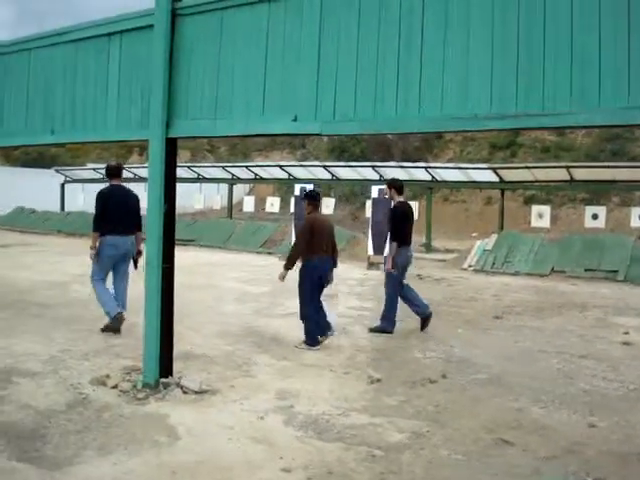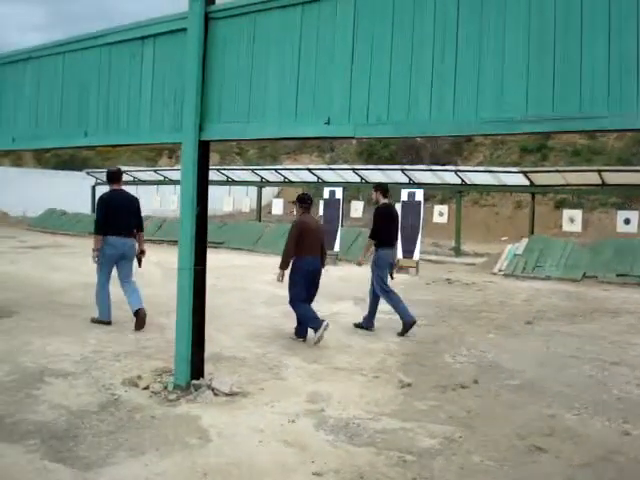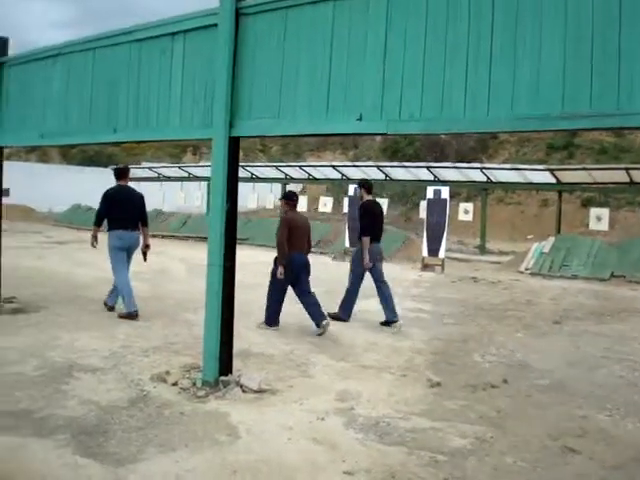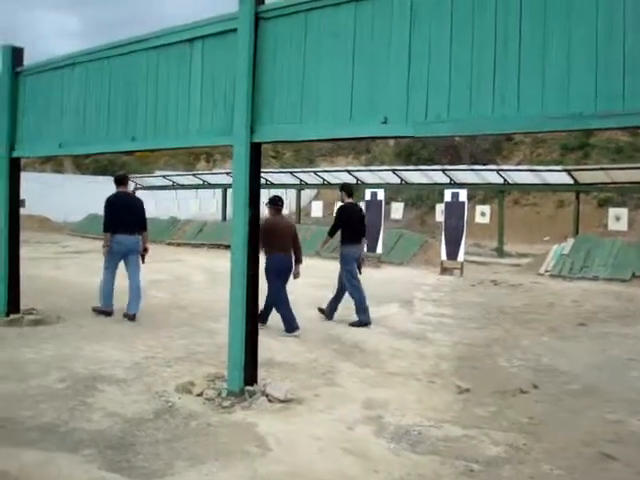
dt=0.5s
person 1, frame 1
left shoulder: (104, 194)
right shoulder: (132, 196)
left elbow: (97, 222)
right elbow: (138, 224)
left wrist: (94, 246)
right wrist: (138, 246)
left hip: (109, 242)
right hip: (128, 242)
left knee: (97, 280)
right knee: (121, 283)
left ankle: (115, 313)
right ankle: (116, 321)
person 1, frame 2
left shoulder: (104, 198)
right shoulder: (133, 199)
left elbow: (99, 226)
right elbow: (139, 225)
left wrist: (96, 248)
right wrist: (141, 246)
left hip: (110, 243)
right hip: (128, 243)
left knee: (103, 281)
right knee: (127, 281)
left ankle: (104, 316)
right ankle: (138, 309)
person 1, frame 3
left shoulder: (110, 193)
right shoulder: (138, 195)
left elbow: (100, 216)
right elbow: (144, 220)
left wrist: (94, 234)
right wrist: (146, 241)
left hip: (117, 235)
right hip: (134, 236)
left knee: (121, 273)
right knee: (122, 271)
left ankle: (131, 309)
right ankle: (110, 301)
person 1, frame 4
left shoulder: (111, 200)
right shoulder: (137, 201)
left elbow: (107, 224)
right elbow: (143, 225)
left wrist: (105, 244)
right wrist: (145, 244)
left hip: (118, 240)
right hip: (134, 240)
left knee: (108, 274)
right knee: (134, 277)
left ankle: (106, 307)
right ankle: (132, 311)
person 2, frame 1
left shoulder: (396, 209)
right shoulder: (407, 207)
left elbow: (394, 236)
left wrist: (389, 259)
left hip: (398, 252)
right hip: (406, 251)
left knee: (391, 289)
right knee: (400, 286)
left ankle: (387, 324)
right ankle: (423, 311)
person 2, frame 2
left shoulder: (380, 210)
right shoulder: (393, 210)
left elbow: (374, 234)
left wrist: (364, 255)
left hip: (381, 253)
right hip: (390, 252)
left knee: (382, 289)
right knee: (376, 288)
left ankle: (407, 318)
right ankle: (368, 322)
person 2, frame 3
left shoulder: (364, 206)
right shoulder: (378, 206)
left elbow: (365, 232)
left wrist: (365, 255)
left hip: (366, 248)
right hip: (377, 247)
left knee: (354, 282)
right knee: (380, 282)
left ankle: (344, 314)
right ankle: (391, 317)
person 2, frame 4
left shoulder: (343, 209)
right shoulder: (359, 209)
left elbow: (333, 230)
right elbow: (363, 233)
left wrist: (321, 246)
right wrist: (361, 253)
left hip: (347, 249)
right hip: (357, 248)
left knee: (353, 284)
right knee: (343, 281)
left ankle: (364, 318)
right ankle: (329, 311)
person 3, frame 1
left shoulder: (309, 221)
right shoulder: (327, 222)
left elbow: (298, 247)
right elbow: (333, 247)
left wrist: (286, 268)
right wrist: (331, 269)
left hip: (311, 265)
right hip: (325, 264)
left knee: (308, 304)
right knee: (313, 300)
left ankle: (311, 342)
right ankle: (325, 329)
person 3, frame 2
left shoulder: (299, 222)
right shoulder: (318, 224)
left elbow: (289, 247)
right elbow: (323, 249)
left wrist: (282, 268)
right wrist: (320, 267)
left hip: (301, 264)
right hip: (315, 264)
left knee: (296, 301)
right knee: (305, 299)
left ankle: (318, 324)
right ankle: (300, 333)
person 3, frame 3
left shoulder: (286, 219)
right shoulder: (305, 220)
left elbow: (282, 243)
right elbow: (308, 244)
left wrist: (280, 264)
left hip: (288, 260)
right hip: (303, 260)
left knee: (276, 292)
right knee: (305, 292)
left ankle: (271, 322)
right ankle: (321, 320)
person 3, frame 4
left shoulder: (268, 223)
right shoulder: (290, 224)
left elbow: (258, 243)
right elbow: (297, 246)
right wrist: (297, 265)
left hip: (274, 261)
right hip: (287, 261)
left knee: (278, 295)
right knee: (274, 292)
left ankle: (292, 328)
right ankle: (261, 319)
